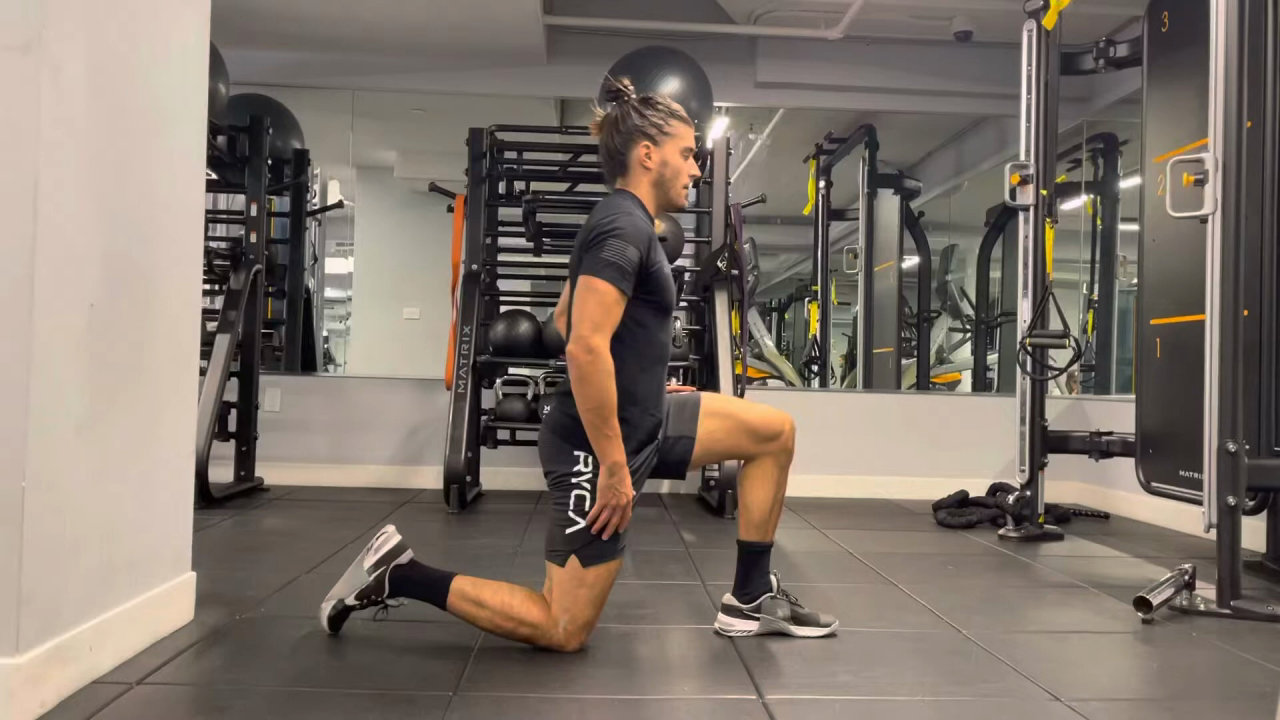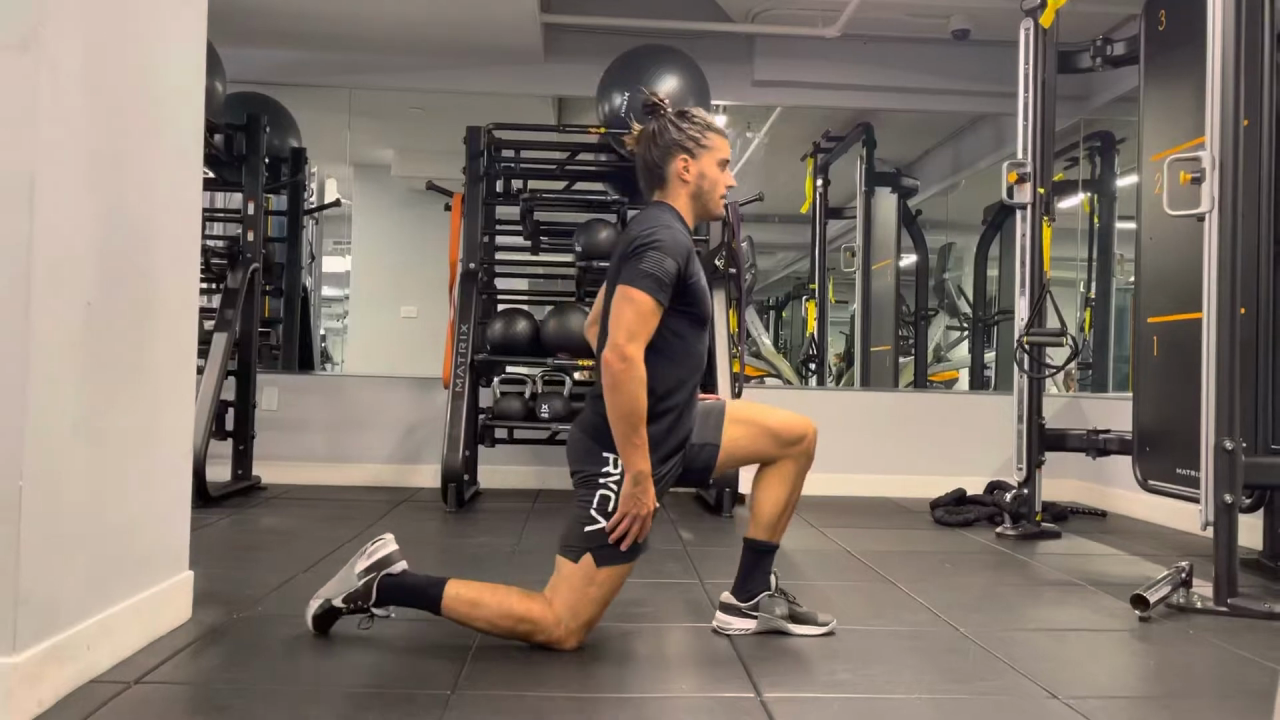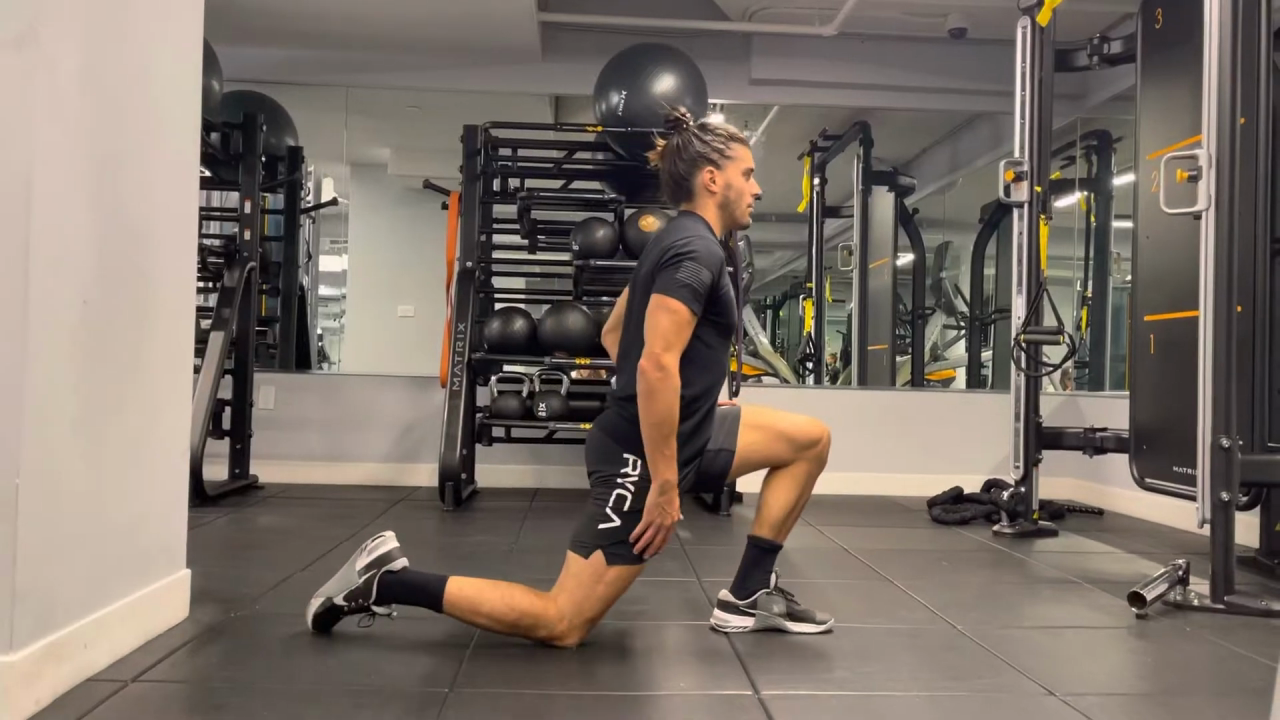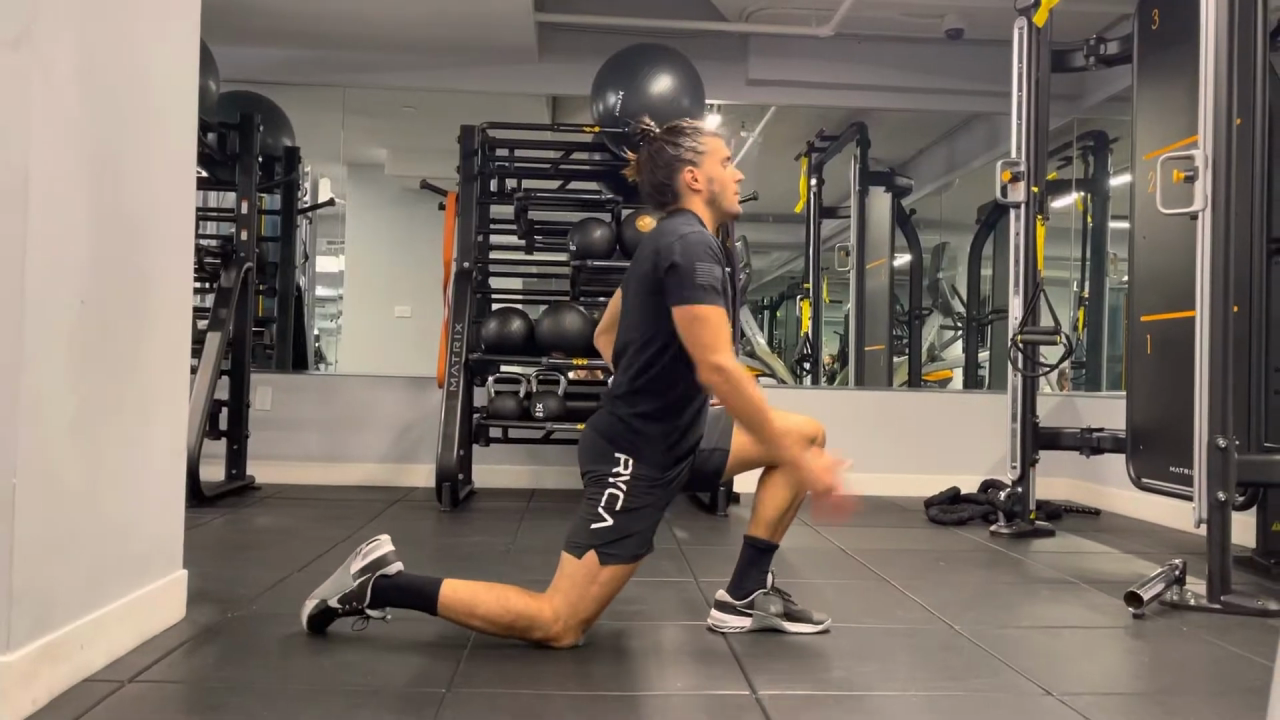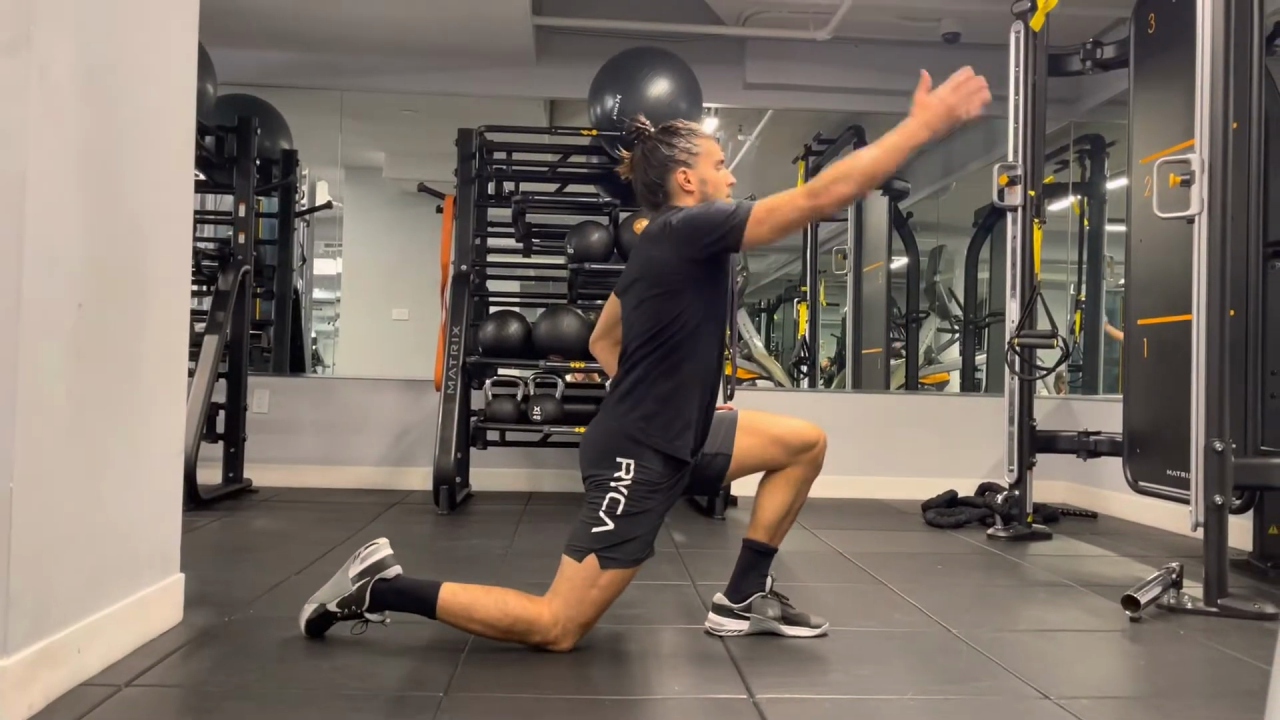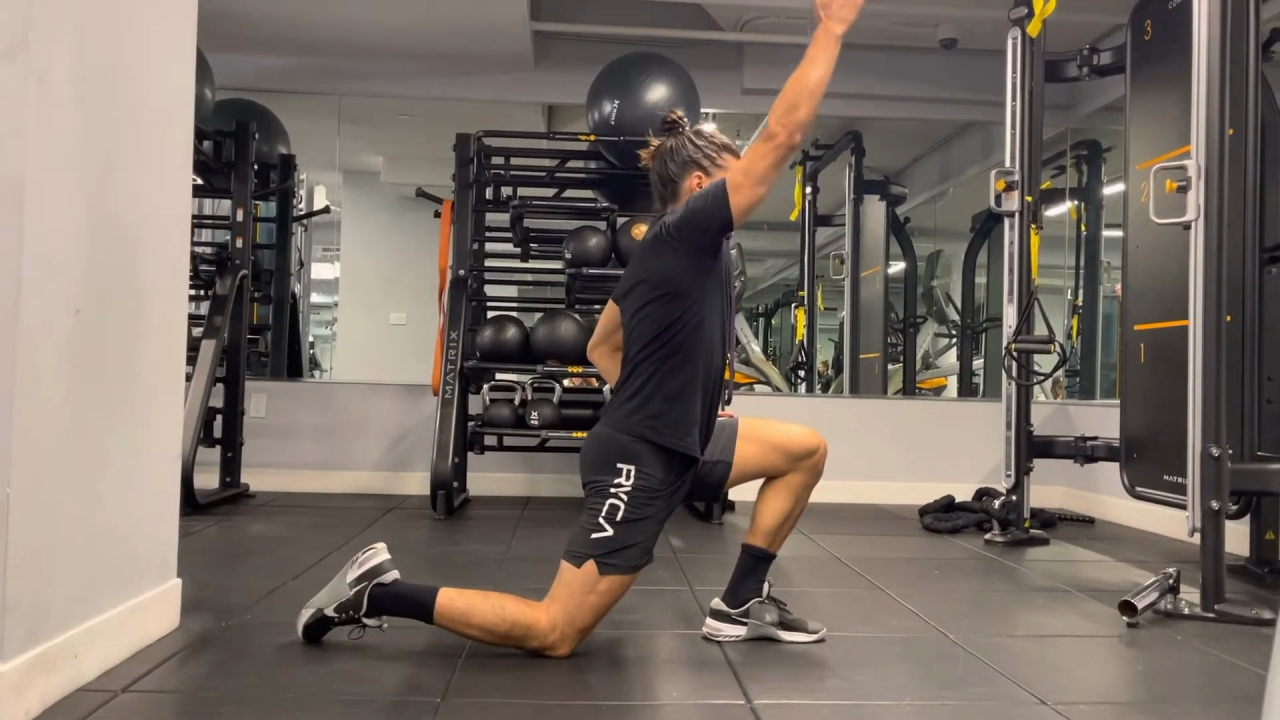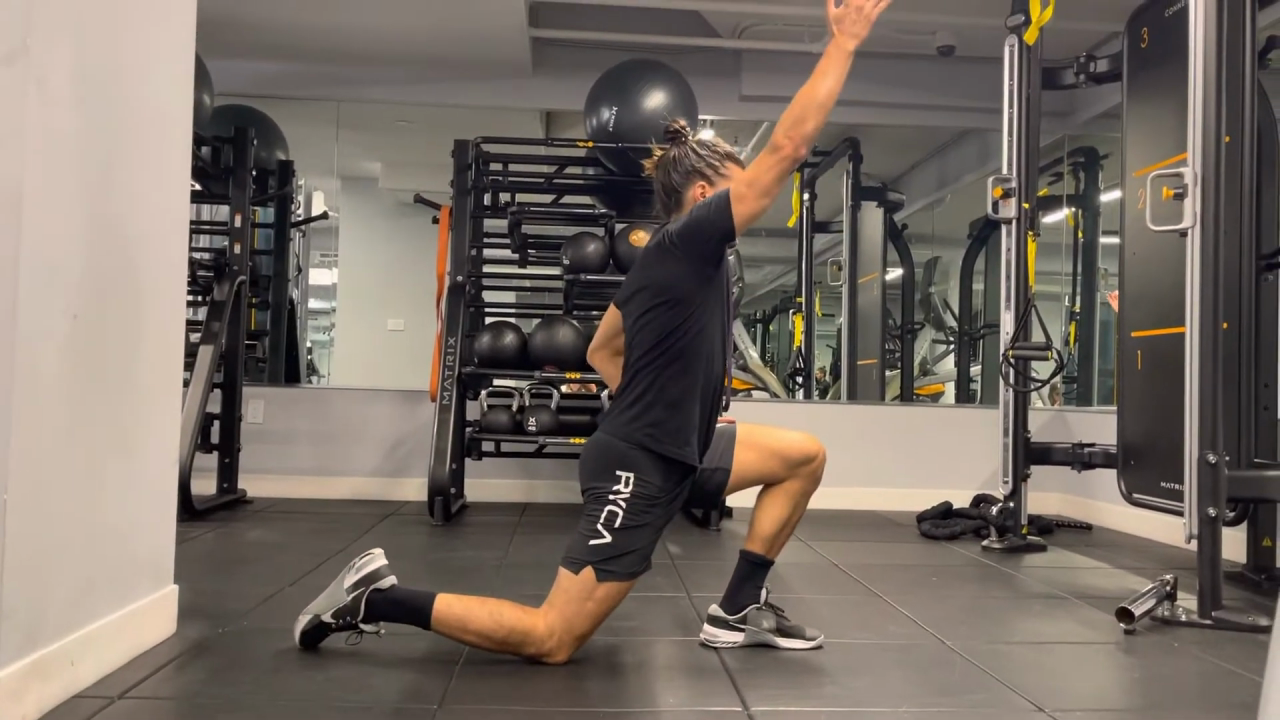
dt=0.4s
person 1, frame 1
left shoulder: (622, 221)
right shoulder: (621, 228)
left elbow: (566, 319)
right elbow: (585, 346)
right wrist: (613, 465)
left hip: (639, 419)
right hip: (597, 441)
left knee: (774, 432)
right knee: (563, 629)
left ankle: (752, 599)
right ankle: (398, 576)
person 1, frame 2
left shoulder: (658, 231)
right shoulder: (662, 239)
left elbow: (596, 328)
right elbow: (621, 355)
right wrist: (637, 474)
left hip: (665, 426)
right hip: (626, 447)
left knee: (796, 436)
right knee: (560, 626)
left ankle: (750, 597)
right ankle: (384, 584)
person 1, frame 3
left shoulder: (680, 241)
right shoulder: (697, 251)
left elbow: (614, 333)
right elbow: (657, 365)
right wrist: (665, 485)
left hip: (677, 432)
right hip: (643, 452)
left knee: (810, 440)
right knee: (562, 623)
left ankle: (749, 594)
right ankle: (385, 583)
person 1, frame 4
left shoulder: (672, 241)
right shoulder: (691, 249)
left elbow: (609, 334)
right elbow: (720, 369)
right wrist: (795, 459)
left hip: (669, 430)
right hip: (639, 454)
left knee: (808, 434)
right knee: (558, 624)
left ankle: (747, 593)
right ankle: (384, 583)
person 1, frame 5
left shoulder: (662, 245)
right shoulder: (688, 235)
left elbow: (603, 341)
right elbow: (818, 198)
right wrist: (924, 122)
left hip: (669, 440)
right hip: (636, 460)
left knee: (804, 442)
right knee: (557, 625)
left ankle: (741, 600)
right ankle: (381, 587)
person 1, frame 6
left shoulder: (665, 251)
right shoulder: (686, 233)
left elbow: (601, 347)
right elbow: (781, 136)
left hip: (670, 442)
right hip: (640, 462)
left knee: (804, 450)
right knee: (554, 632)
left ankle: (740, 605)
right ankle: (377, 593)
person 1, frame 7
left shoulder: (666, 258)
right shoulder: (687, 242)
left elbow: (601, 353)
right elbow: (786, 148)
left wrist: (680, 402)
left hip: (668, 448)
right hip: (638, 467)
left knee: (803, 456)
right knee: (550, 639)
left ankle: (738, 610)
right ankle: (377, 598)
